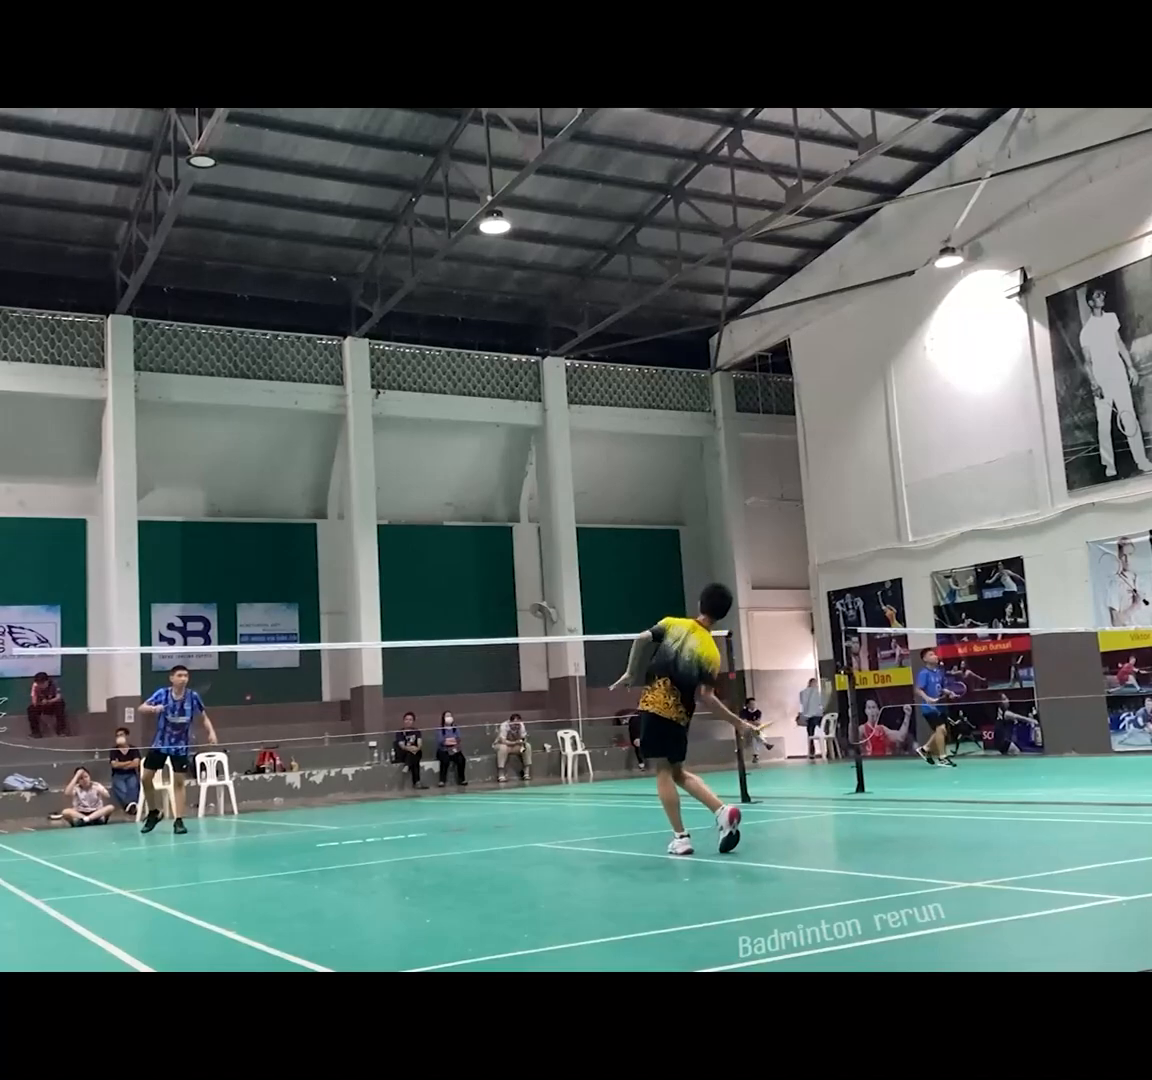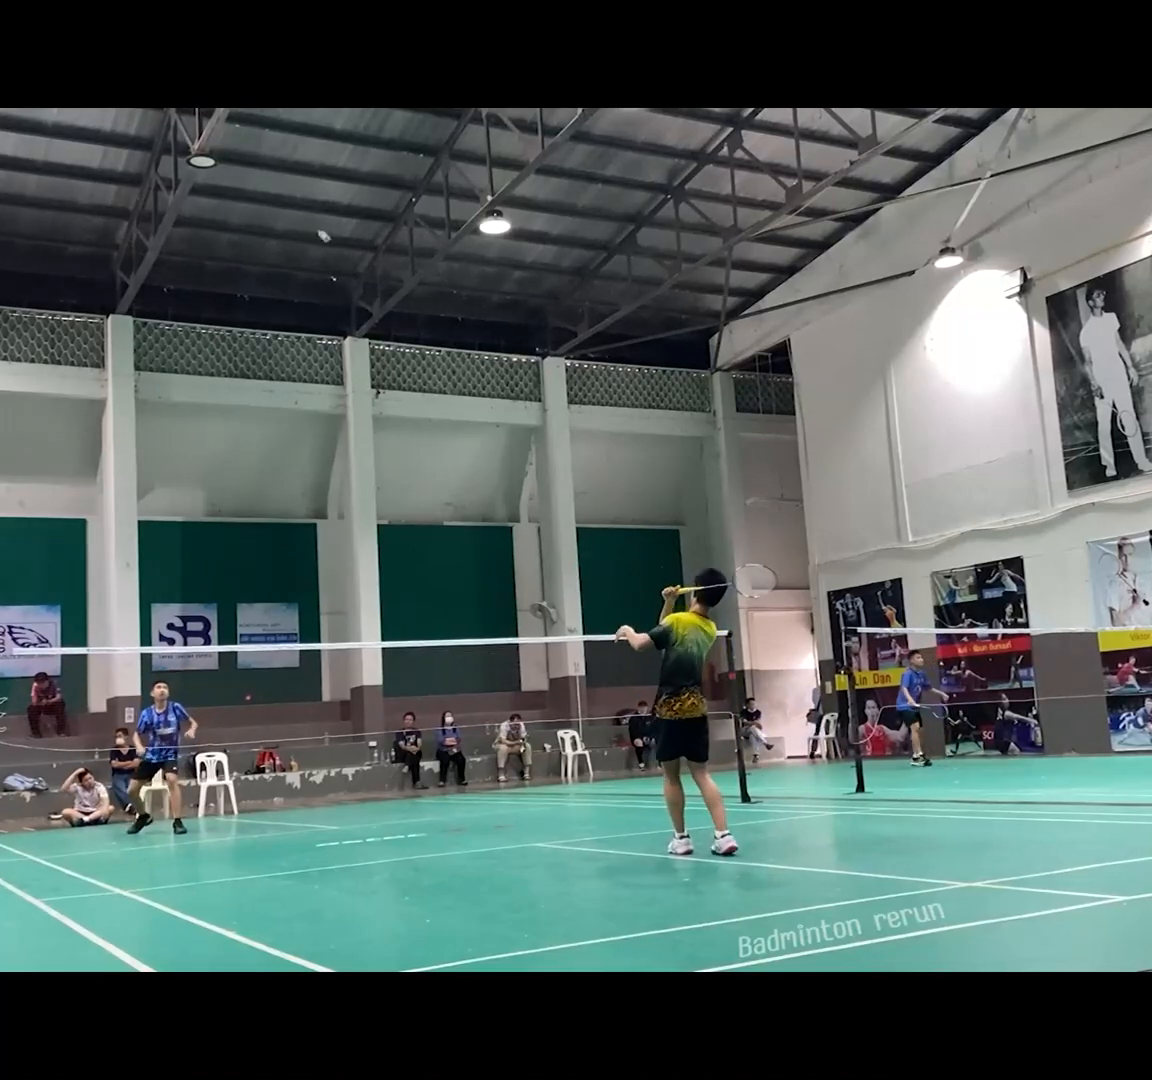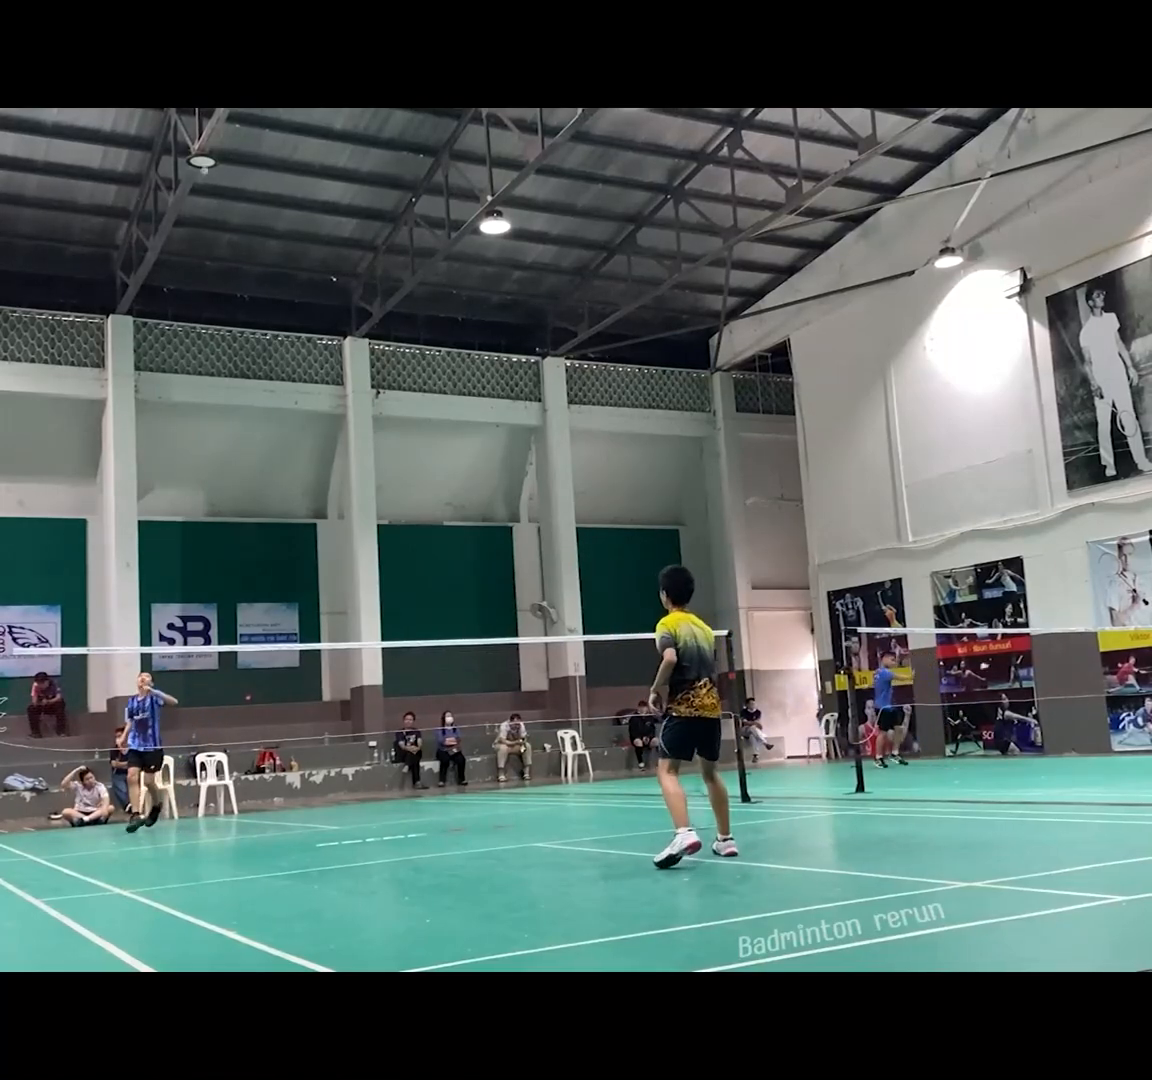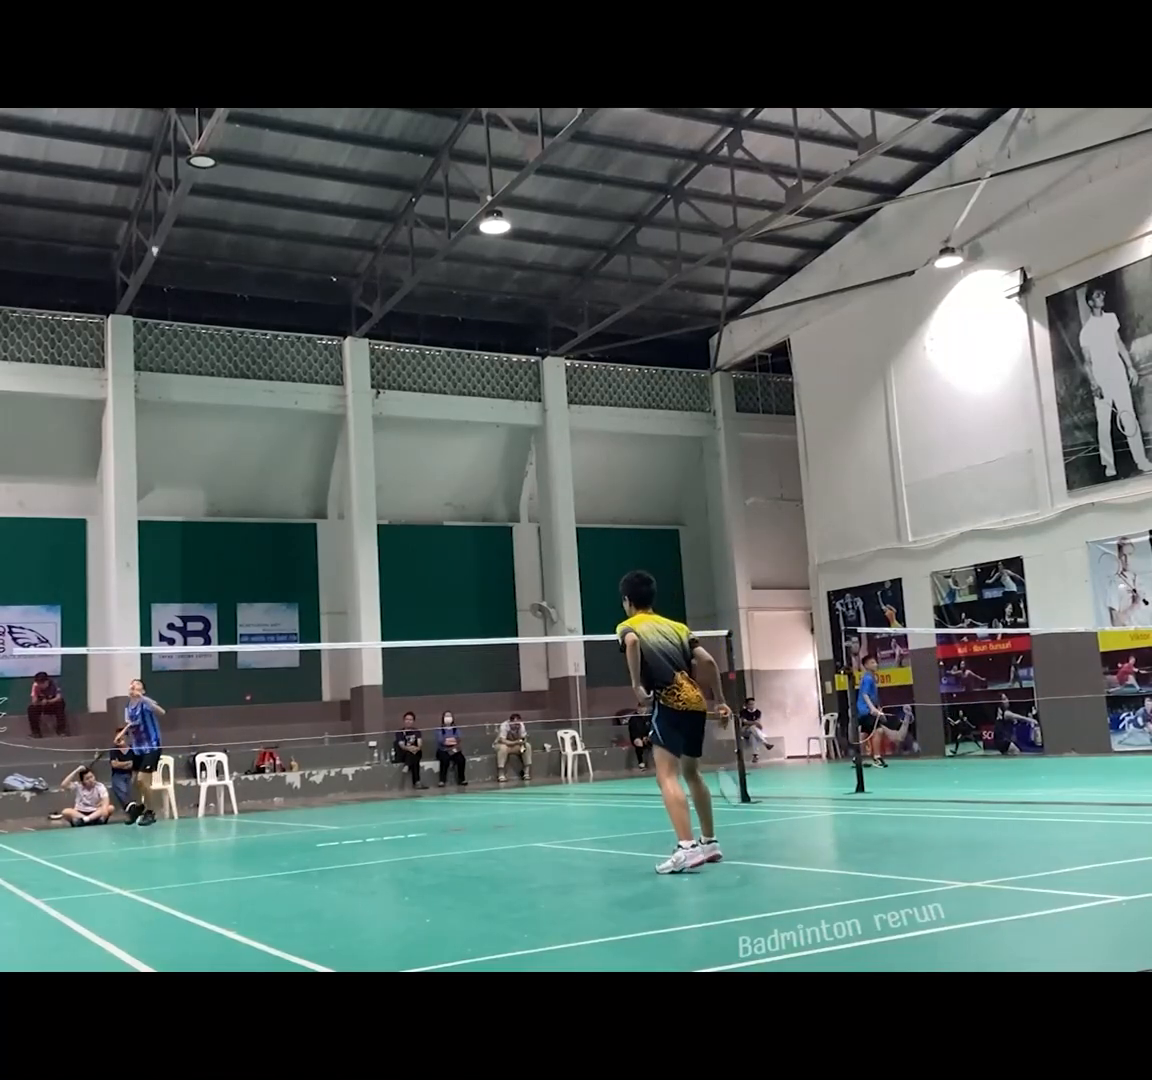
dt=0.4s
person 1, frame 1
left shoulder: (672, 624)
right shoulder: (711, 652)
left elbow: (642, 639)
right elbow: (706, 696)
left wrist: (631, 674)
right wrist: (737, 721)
left hip: (653, 706)
right hip: (679, 713)
left knee: (663, 773)
right knee: (678, 772)
left ankle: (681, 837)
right ankle: (724, 810)
person 1, frame 2
left shoulder: (676, 621)
right shoulder: (710, 631)
left elbow: (641, 644)
left wrist: (627, 631)
right wrist: (669, 603)
left hip: (669, 708)
right hip: (697, 709)
left knee: (671, 774)
right knee: (701, 773)
left ankle: (681, 838)
right ankle: (723, 835)
person 1, frame 3
left shoulder: (668, 624)
right shoulder: (704, 628)
left elbow: (670, 660)
left wrist: (655, 691)
left hip: (683, 707)
right hip: (711, 707)
left knee: (667, 771)
right knee: (710, 773)
left ankle: (684, 834)
right ankle: (725, 839)
person 1, frame 4
left shoulder: (628, 626)
right shoulder: (676, 626)
left elbow: (631, 642)
right elbow: (707, 662)
left wrist: (637, 685)
right wrist: (720, 701)
left hip: (669, 703)
right hip: (696, 702)
left knee: (666, 775)
right knee: (691, 772)
left ankle: (687, 848)
right ankle: (709, 842)
